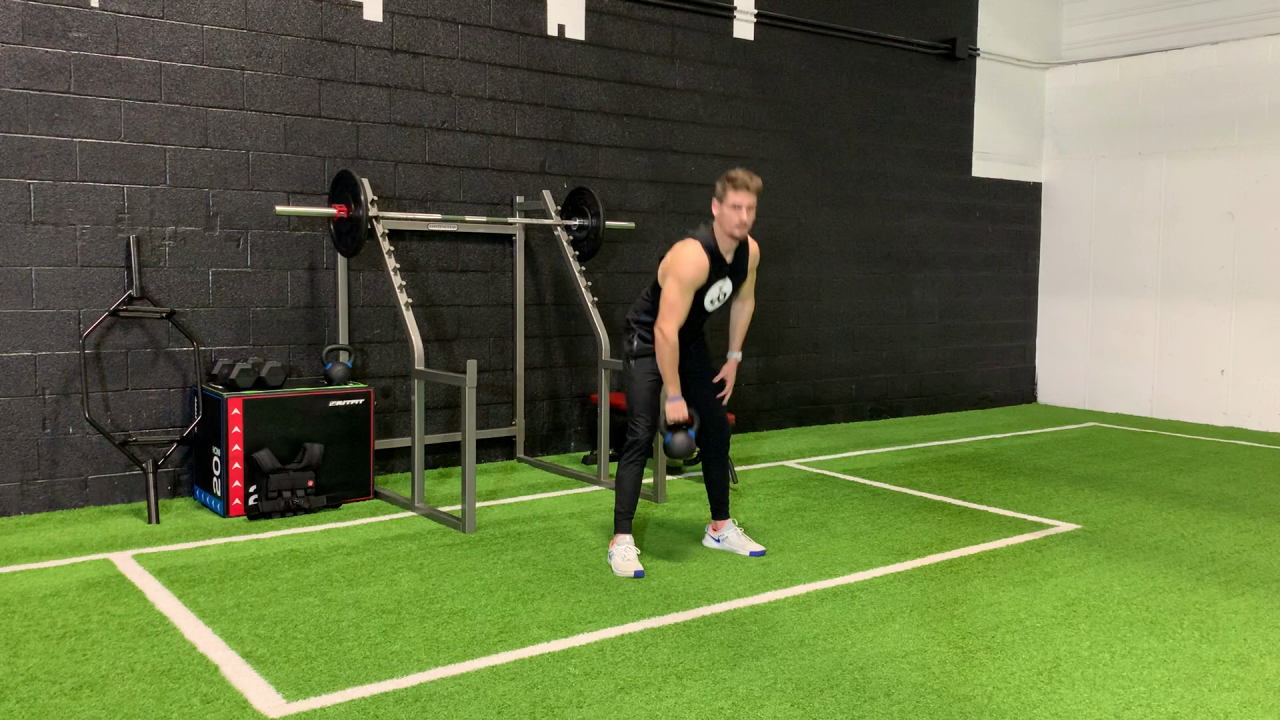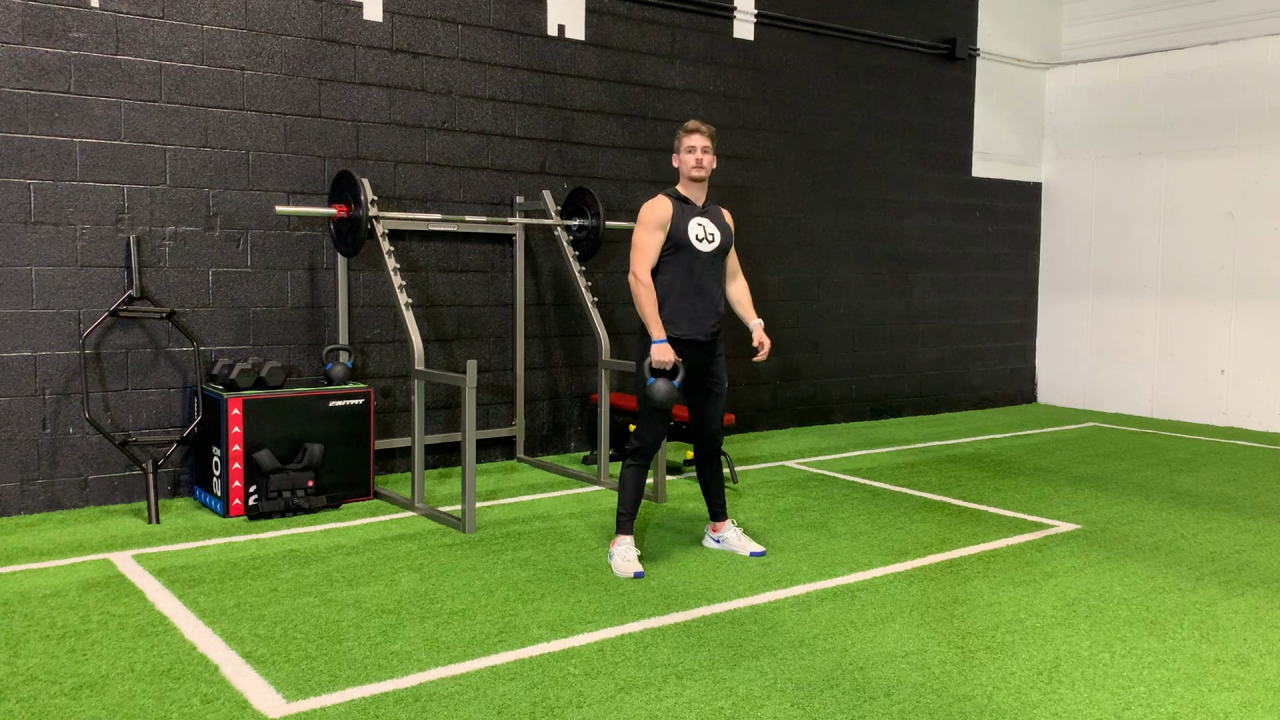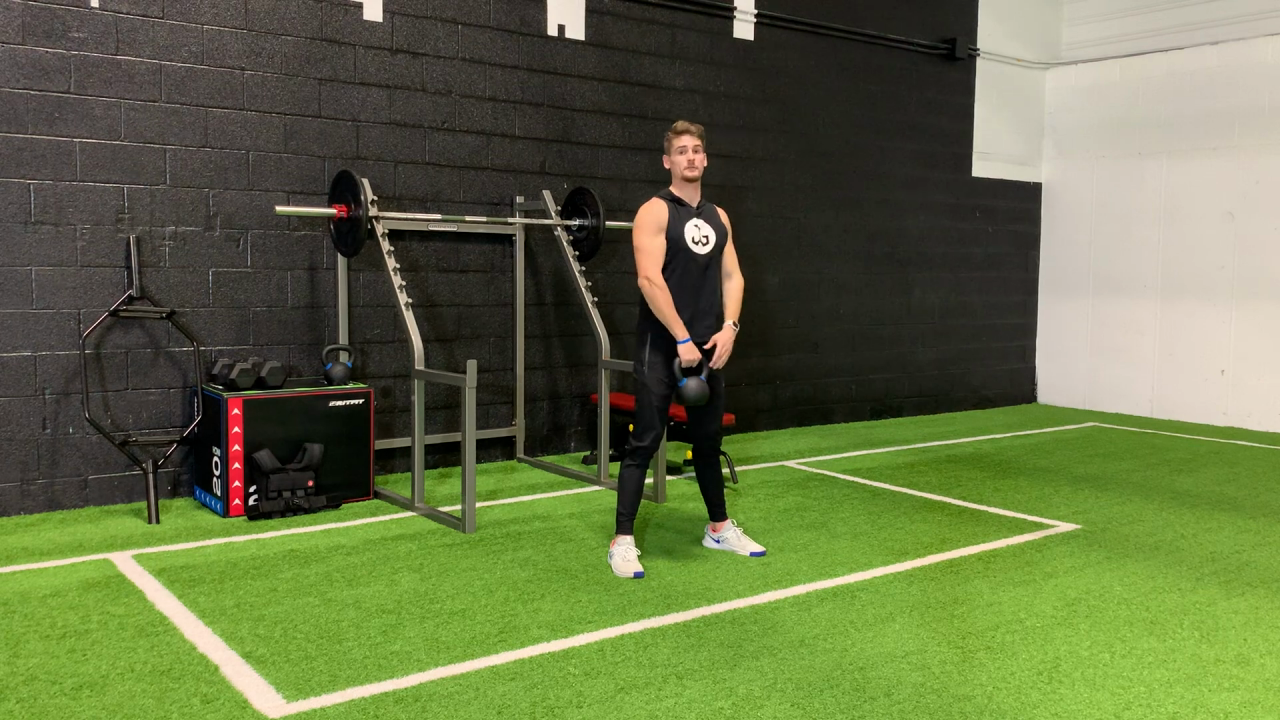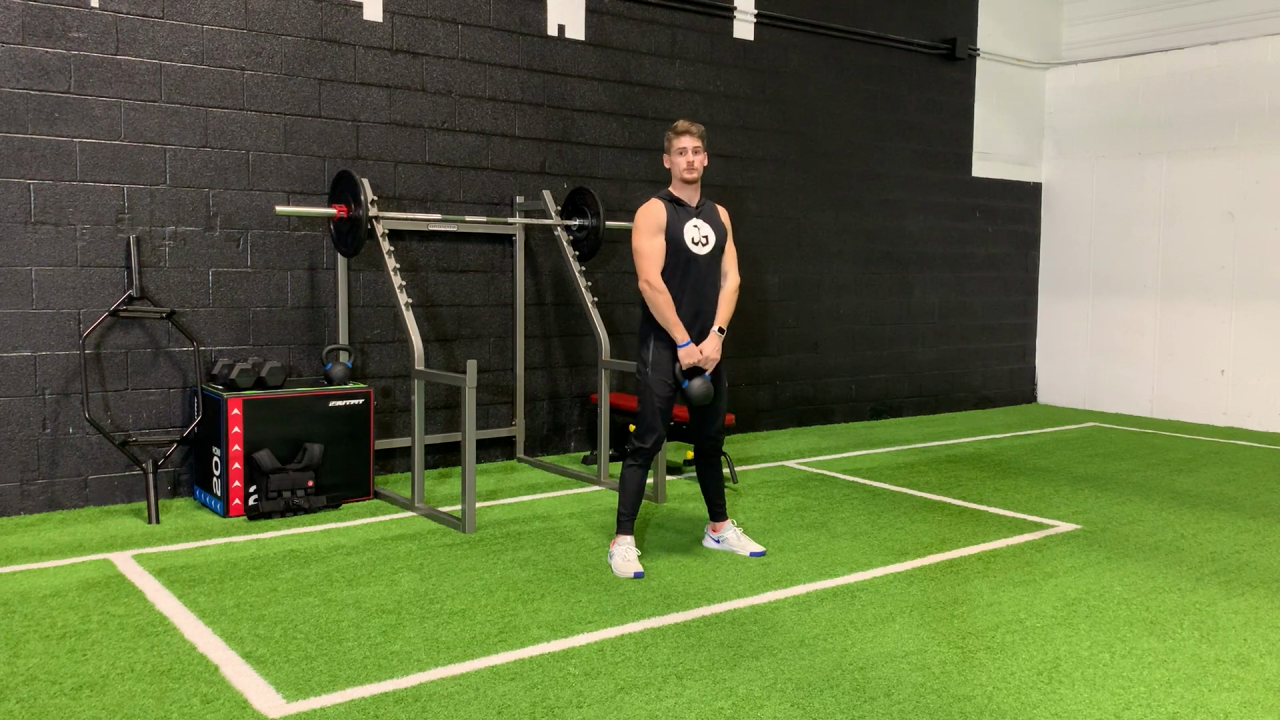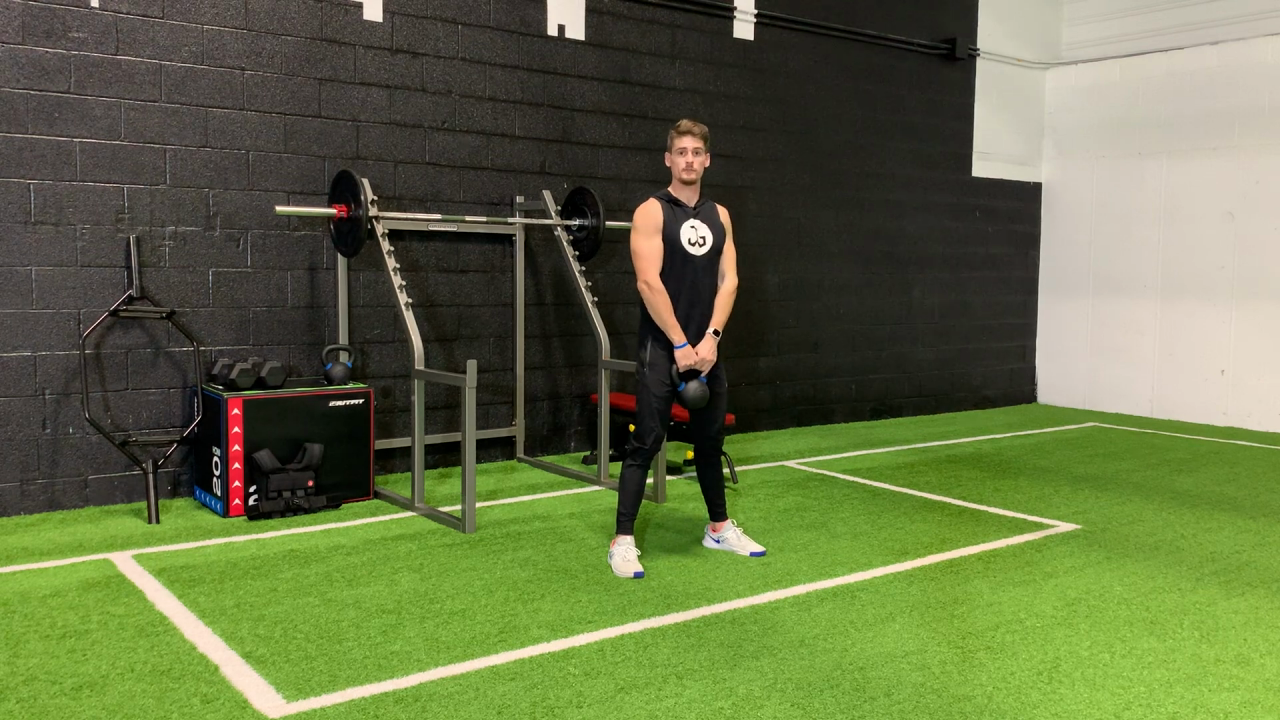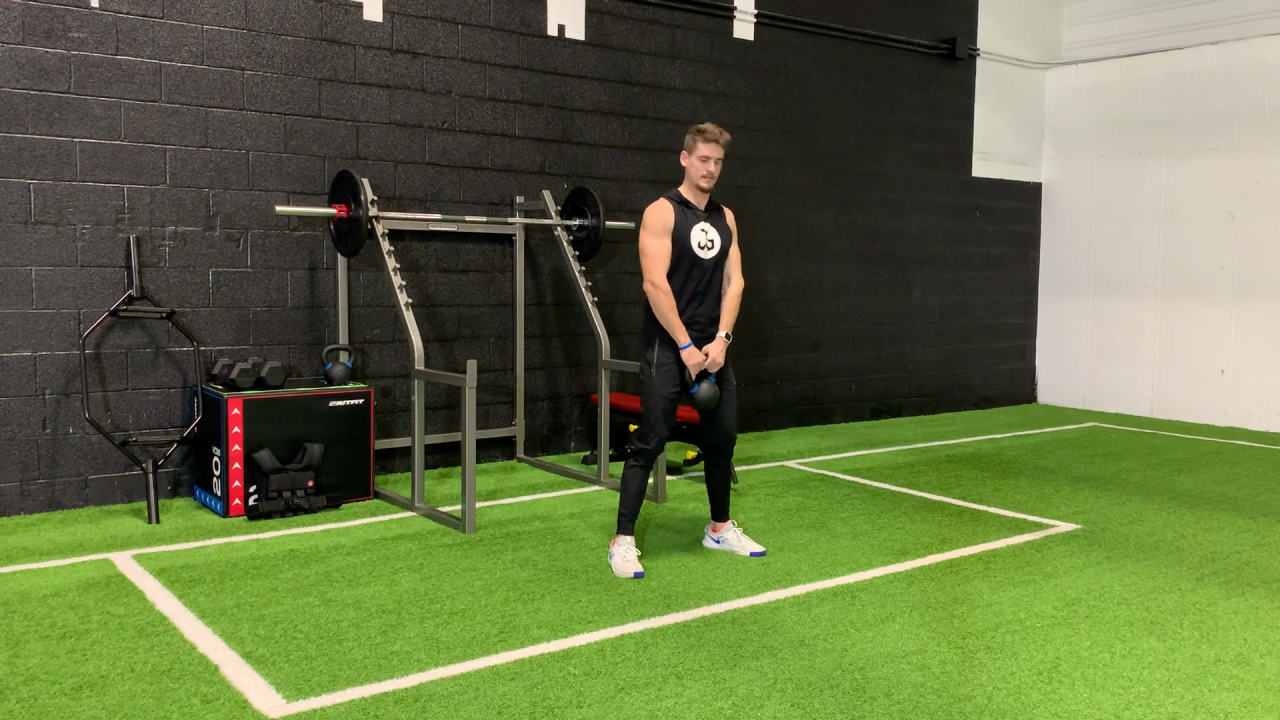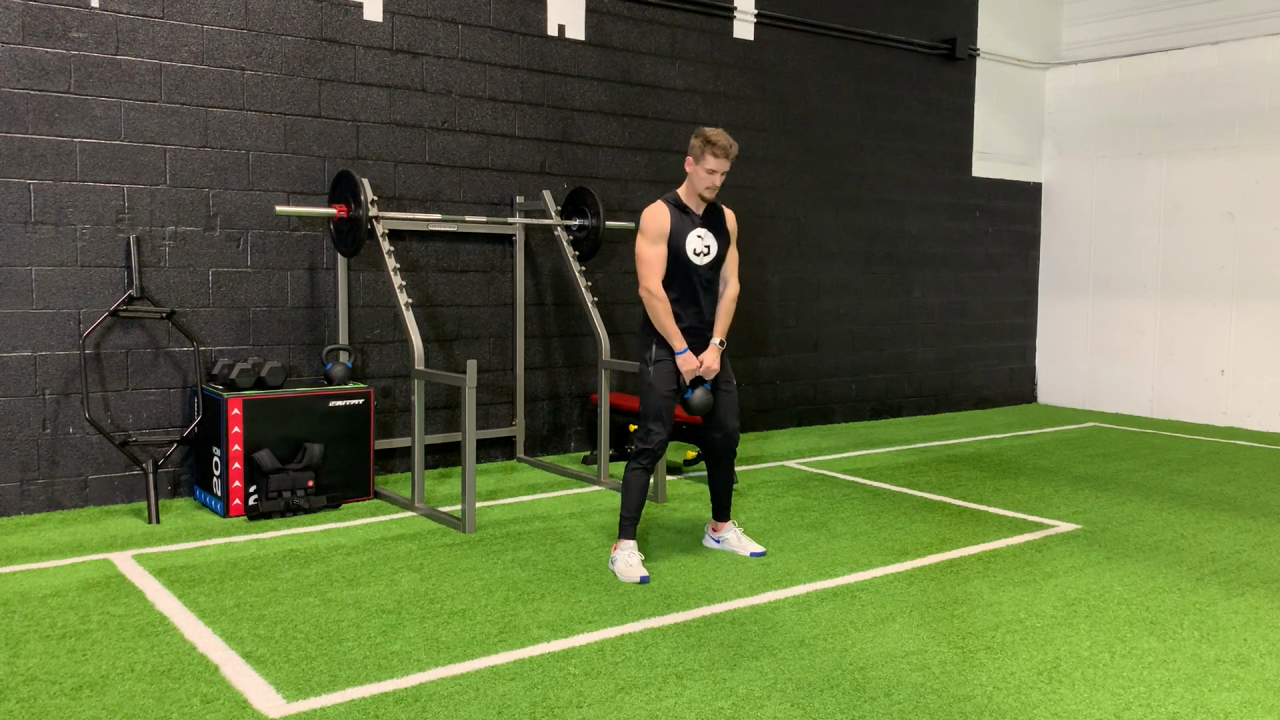
dt=0.5s
person 1, frame 1
left shoulder: (750, 251)
right shoulder: (691, 256)
left elbow: (743, 300)
right elbow: (666, 330)
left wrist: (733, 358)
right wrist: (673, 397)
left hip: (693, 342)
right hip: (649, 341)
left knee: (716, 432)
right knee: (641, 438)
left ankle: (720, 527)
right ankle: (622, 540)
person 1, frame 2
left shoulder: (722, 217)
right shoulder: (659, 208)
left elbow: (732, 277)
right elbow: (639, 274)
left wrist: (754, 323)
right wrist: (657, 339)
left hip: (709, 347)
right hip: (667, 345)
left knee: (710, 440)
right knee: (646, 442)
left ankle: (719, 528)
right ankle: (623, 540)
person 1, frame 3
left shoulder: (718, 217)
right shoulder: (655, 211)
left elbow: (732, 277)
right elbow: (649, 279)
left wrist: (729, 327)
right wrist: (682, 339)
left hip: (708, 346)
right hip: (661, 346)
left knee: (708, 440)
right knee: (645, 442)
left ankle: (720, 528)
right ankle: (622, 541)
person 1, frame 4
left shoulder: (719, 215)
right shoulder: (654, 212)
left elbow: (730, 278)
right elbow: (650, 282)
left wrist: (715, 335)
right wrist: (683, 342)
left hip: (708, 346)
right hip: (664, 346)
left knee: (710, 440)
right knee: (646, 442)
left ankle: (719, 527)
right ankle: (623, 541)
person 1, frame 5
left shoulder: (719, 215)
right shoulder: (652, 212)
left elbow: (728, 280)
right elbow: (649, 281)
left wrist: (710, 338)
right wrist: (679, 344)
left hip: (705, 346)
right hip: (661, 346)
left knee: (710, 440)
right knee: (645, 442)
left ankle: (720, 528)
right ankle: (622, 541)
person 1, frame 6
left shoulder: (726, 217)
right shoulder: (661, 212)
left elbow: (734, 281)
right elbow: (654, 283)
left wrist: (721, 339)
right wrist: (685, 345)
left hip: (712, 347)
right hip: (668, 346)
left knee: (722, 438)
right knee: (651, 443)
left ankle: (720, 528)
right ankle: (623, 540)
person 1, frame 7
left shoulder: (726, 218)
right shoulder: (659, 215)
left elbow: (730, 285)
right elbow: (650, 288)
left wrist: (715, 346)
right wrist: (681, 352)
left hip: (709, 343)
right hip: (663, 344)
left knee: (724, 435)
right knee: (652, 442)
left ankle: (719, 528)
right ankle: (625, 545)
